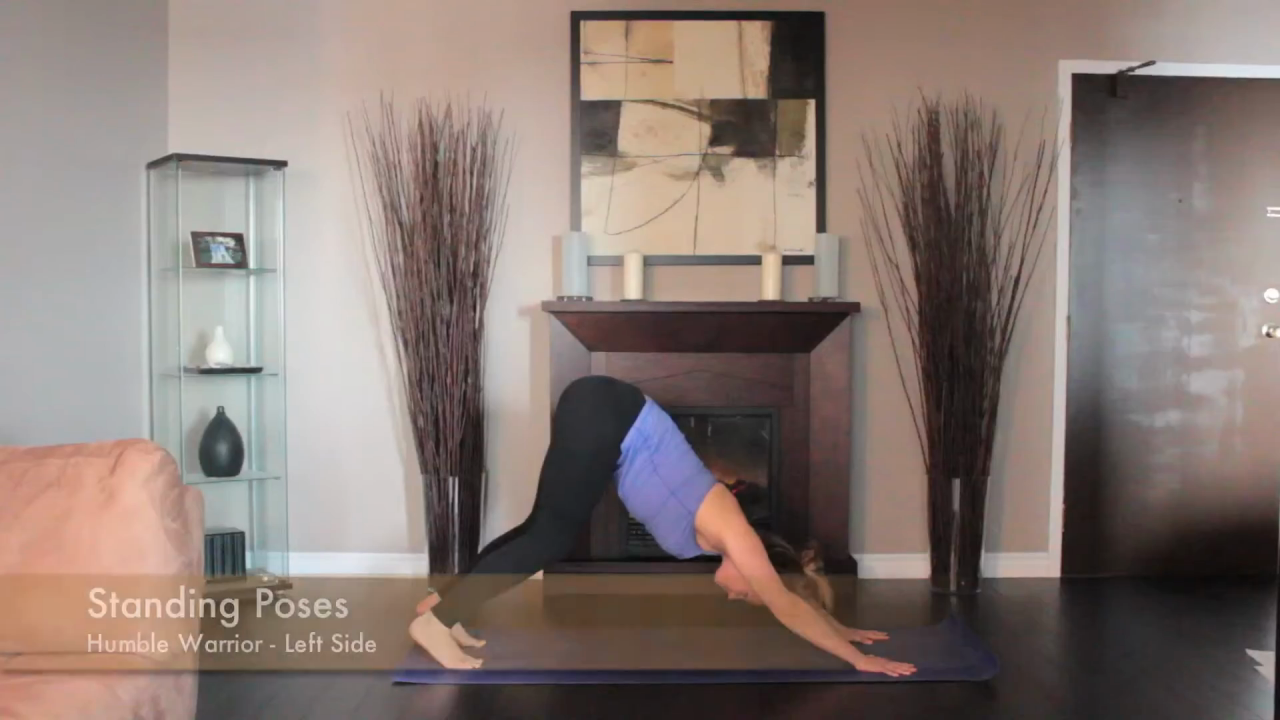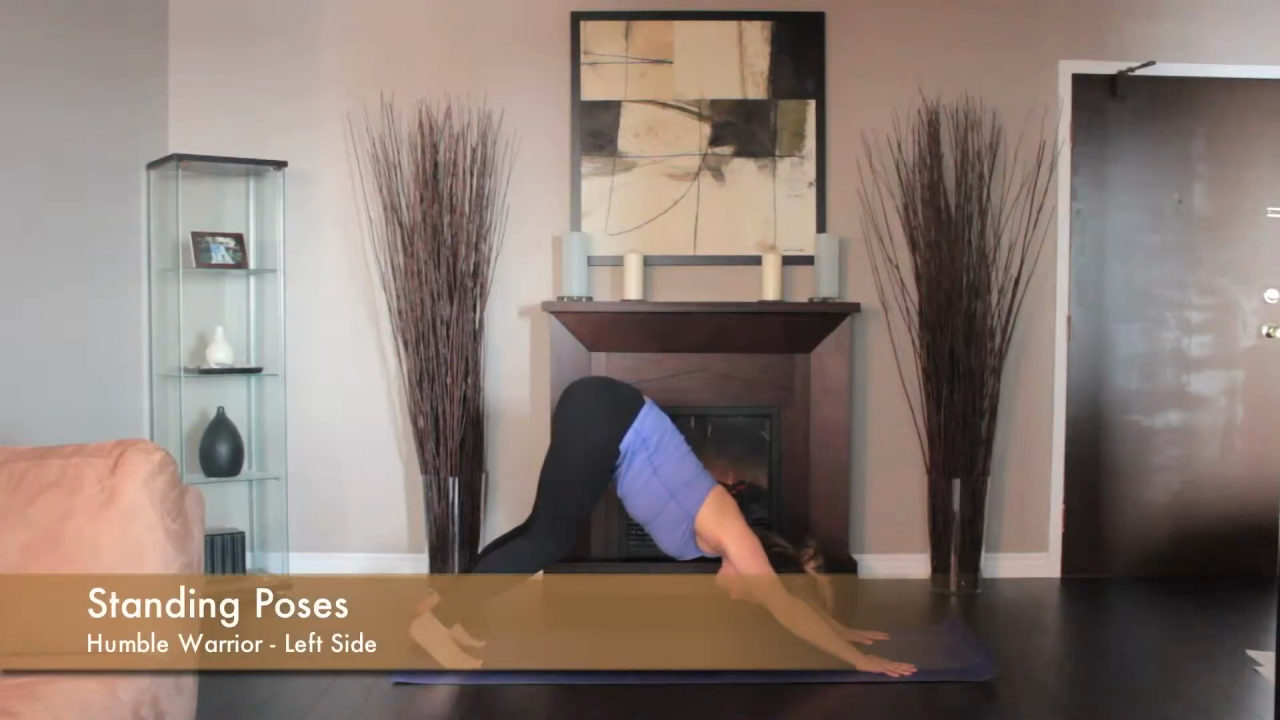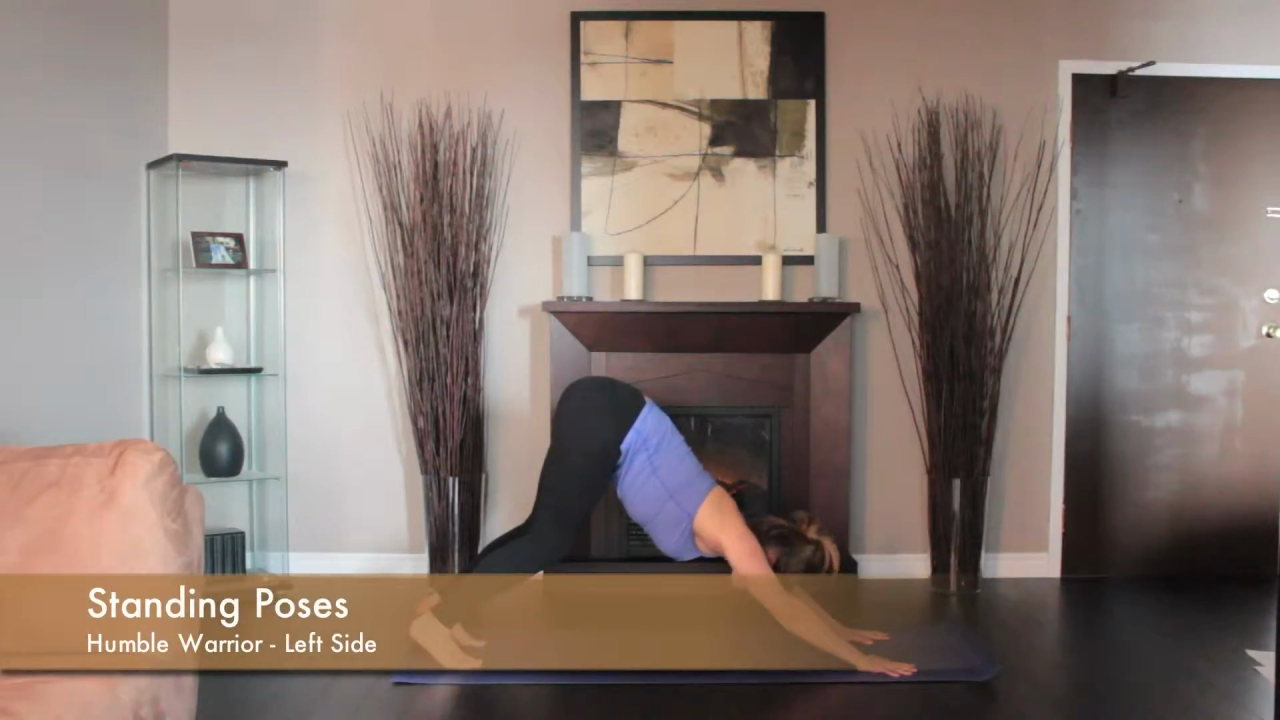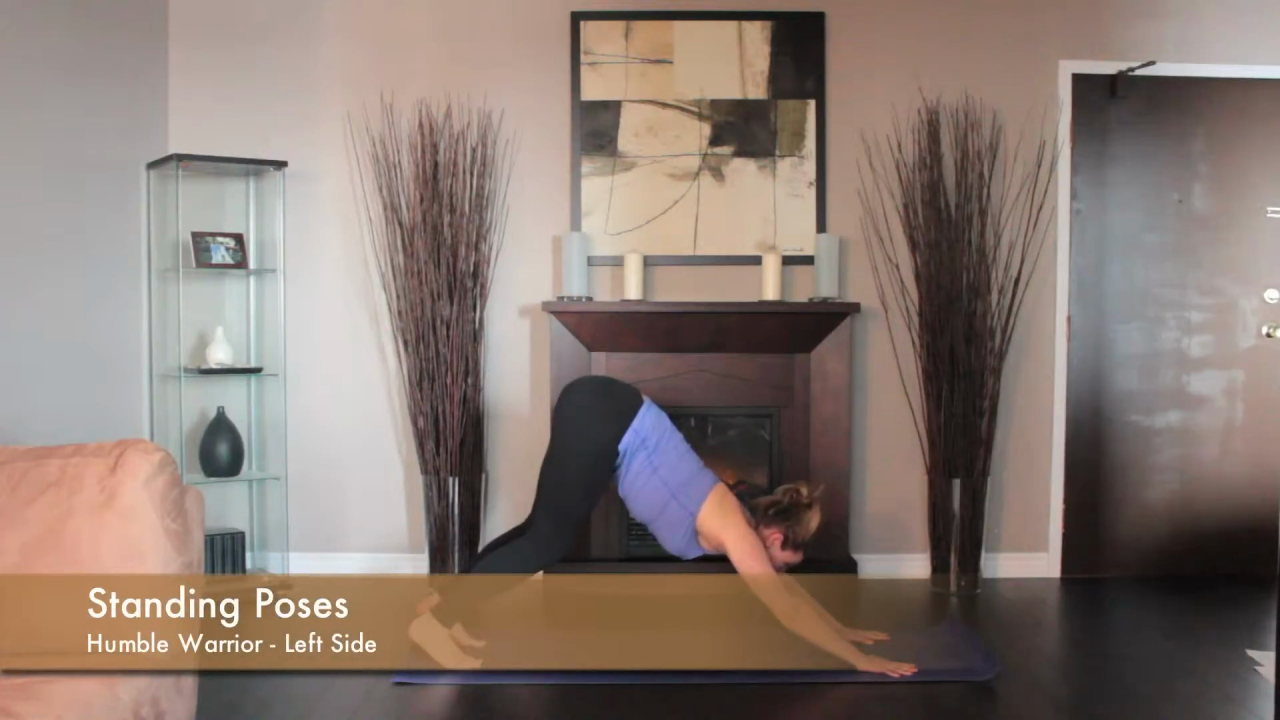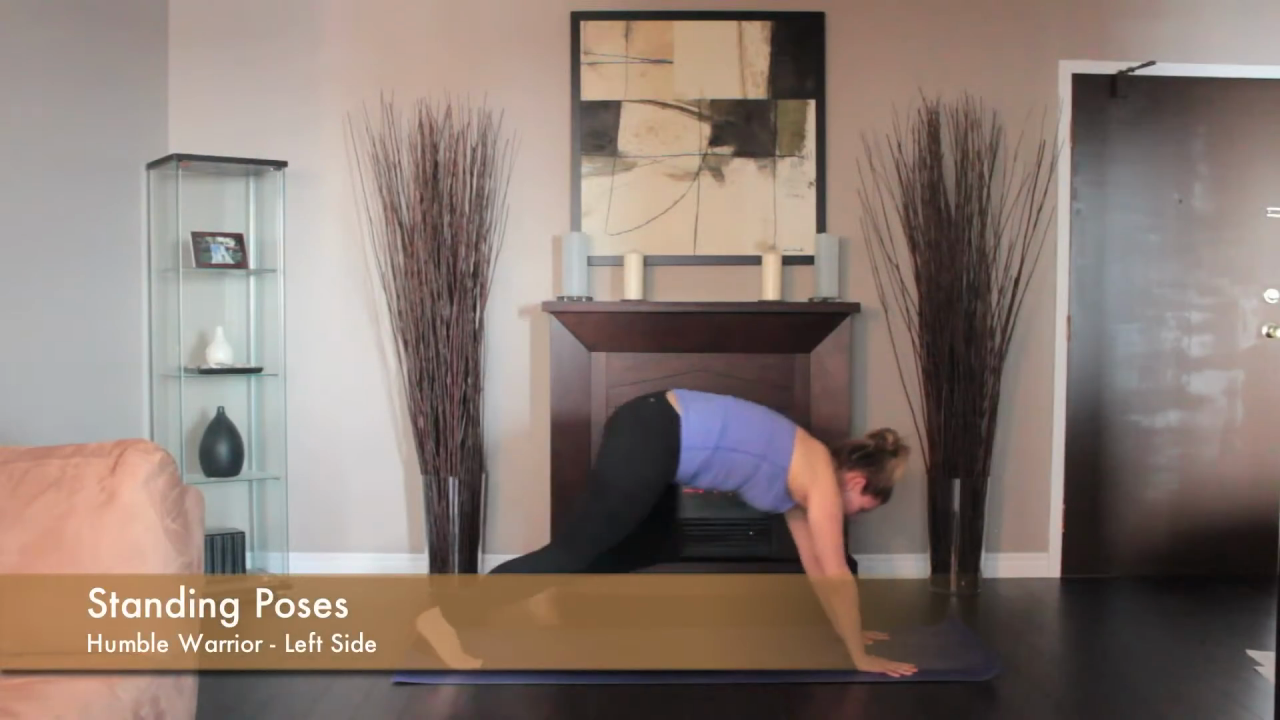
dt=1s
person 1, frame 1
left shoulder: (728, 534)
right shoulder: (731, 532)
left elbow: (791, 598)
right elbow: (788, 609)
left wrist: (839, 630)
right wrist: (859, 660)
left hip: (606, 416)
right hip: (604, 420)
left knee: (546, 533)
right knee: (551, 537)
left ankle: (446, 603)
right ankle: (436, 620)
person 1, frame 2
left shoulder: (724, 535)
right shoulder: (730, 536)
left elbow: (789, 599)
right elbow: (786, 608)
left wrist: (841, 631)
right wrist: (859, 660)
left hip: (605, 415)
right hip: (604, 420)
left knee: (546, 534)
right knee: (550, 539)
left ankle: (447, 605)
right ankle: (435, 619)
person 1, frame 3
left shoulder: (728, 532)
right shoulder: (732, 536)
left elbow: (786, 589)
right elbow: (784, 608)
left wrist: (842, 630)
right wrist: (858, 659)
left hip: (606, 415)
right hip: (604, 420)
left knee: (544, 534)
right knee: (550, 539)
left ankle: (445, 604)
right ankle: (435, 619)
person 1, frame 4
left shoulder: (737, 521)
right shoulder: (735, 532)
left elbow: (786, 587)
right elbow: (786, 609)
left wrist: (842, 629)
right wrist: (858, 659)
left hip: (603, 413)
right hip: (602, 421)
left knee: (542, 533)
right knee: (549, 541)
left ankle: (445, 604)
right ankle: (435, 620)
person 1, frame 5
left shoulder: (799, 477)
right shoulder: (822, 477)
left elbow: (812, 564)
right elbow: (836, 575)
left wrist: (848, 628)
right wrist: (861, 657)
left hip: (653, 425)
right hip: (652, 442)
left knee: (656, 542)
right knee: (579, 548)
right ankle: (445, 617)
